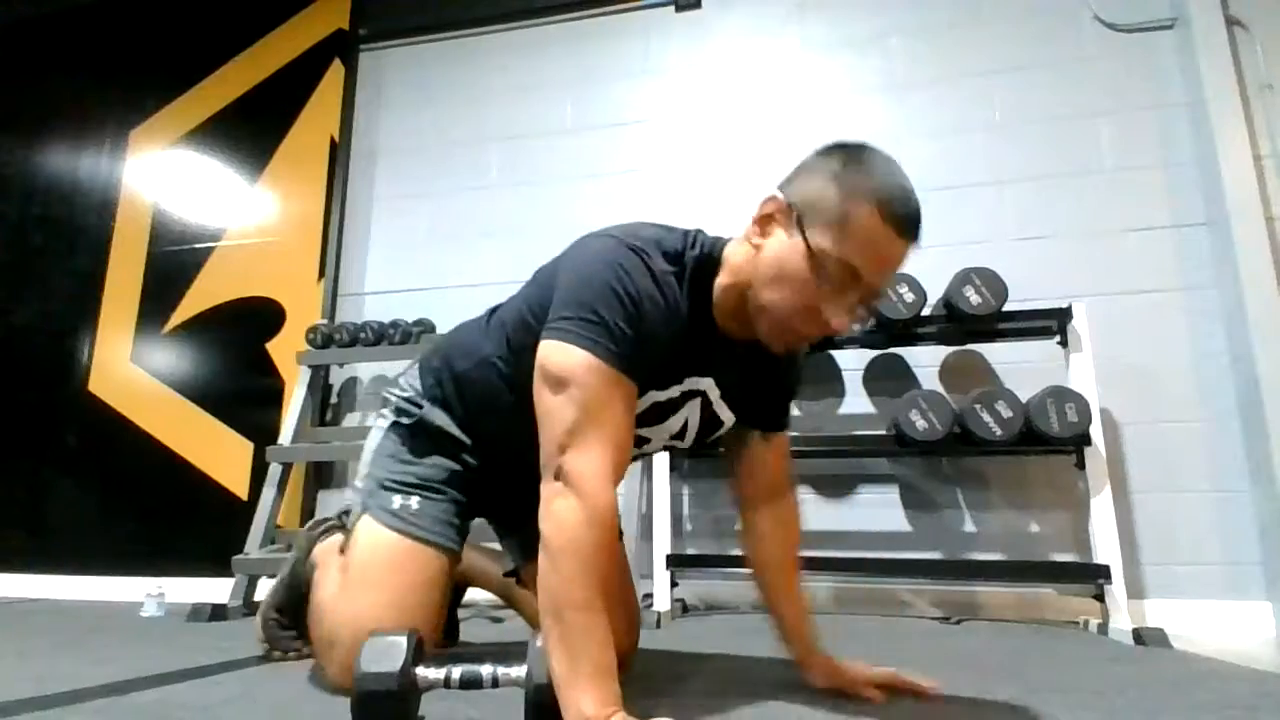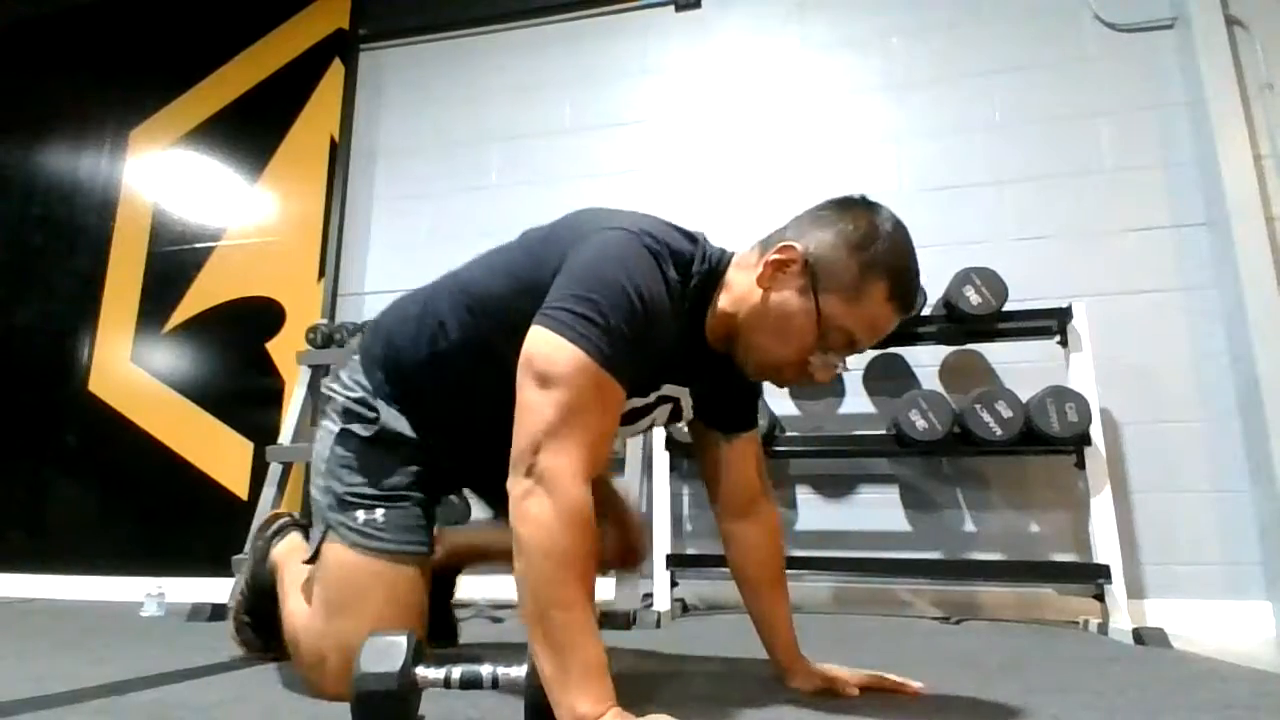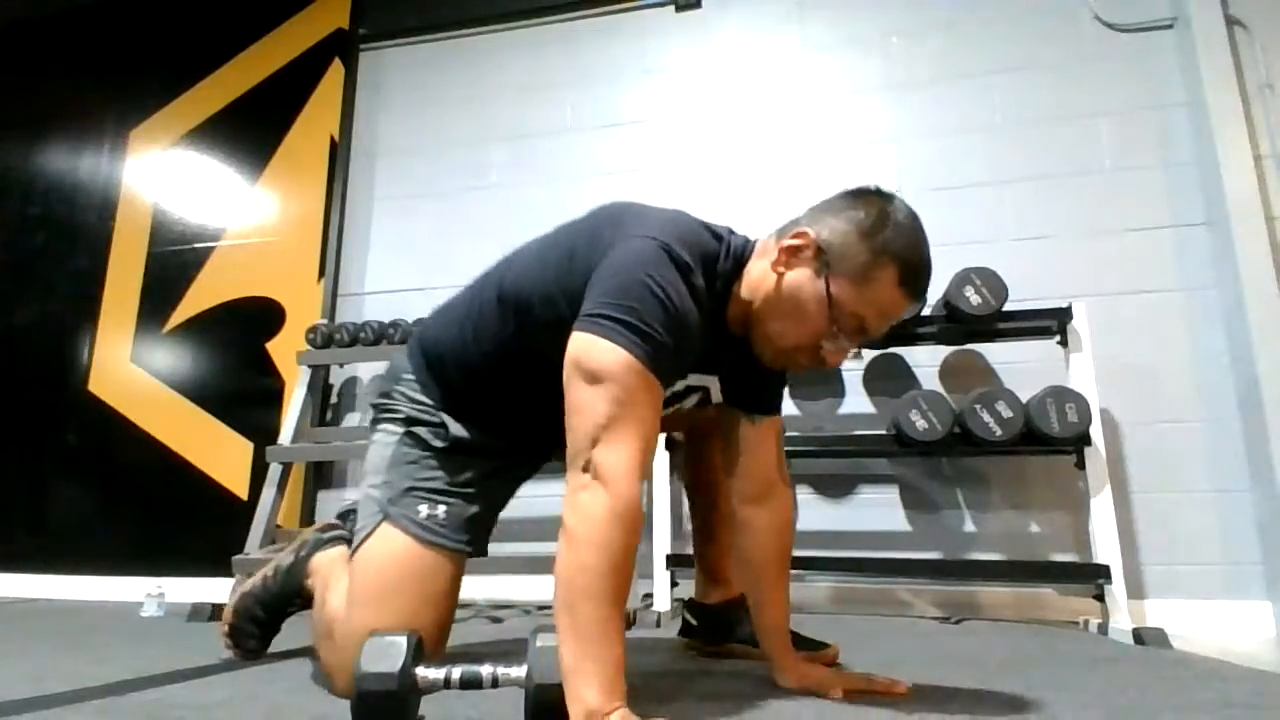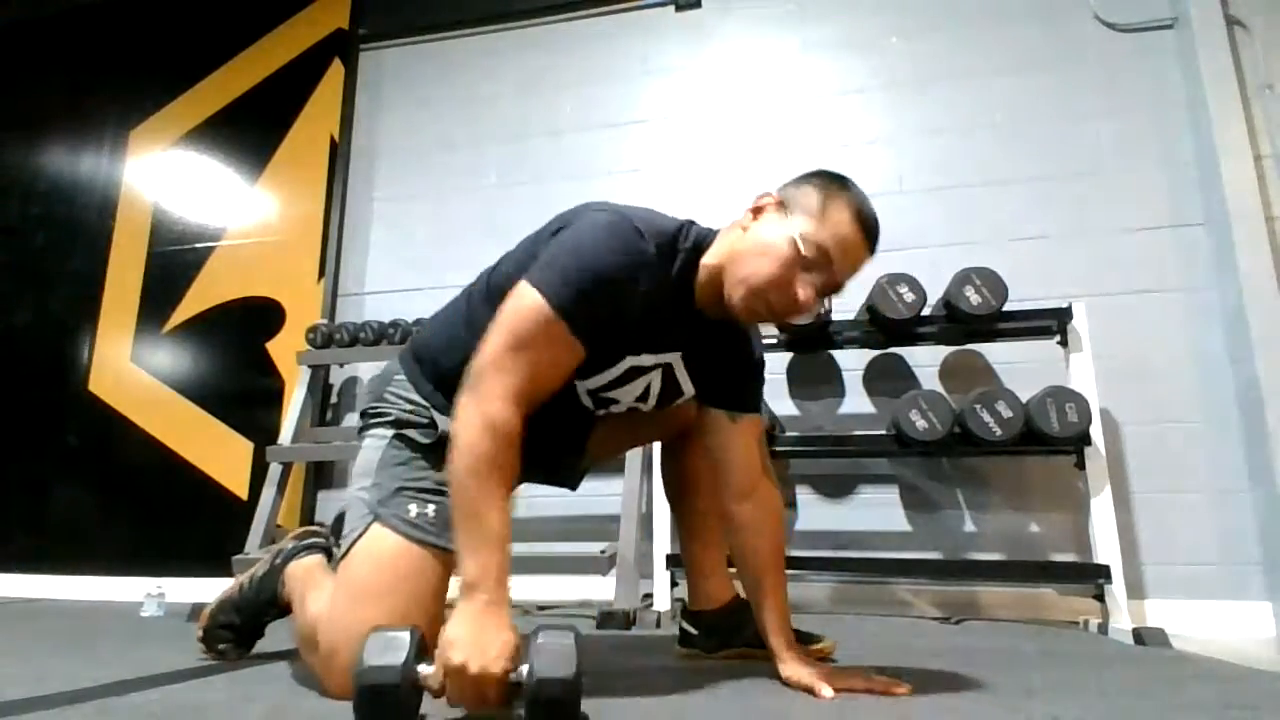
dt=0.5s
person 1, frame 1
left shoulder: (772, 354)
right shoulder: (626, 276)
left elbow: (766, 501)
right elbow: (577, 487)
left wrist: (810, 657)
left hip: (533, 464)
right hip: (441, 429)
left knee: (610, 644)
left ankle: (466, 569)
right ankle: (328, 557)
person 1, frame 2
left shoulder: (733, 354)
right shoulder: (631, 273)
left elbow: (745, 509)
right elbow: (546, 481)
left wrist: (794, 663)
left hip: (492, 424)
right hip: (392, 409)
left knee: (622, 546)
left ankle: (438, 557)
right ankle: (287, 554)
person 1, frame 3
left shoulder: (762, 327)
right shoulder: (659, 271)
left elbow: (760, 494)
right elbow: (603, 479)
left wrist: (783, 657)
left hip: (552, 403)
right hip: (447, 409)
left ankle: (718, 610)
right ankle: (323, 563)
person 1, frame 4
left shoulder: (731, 344)
right shoulder: (621, 251)
left elbow: (747, 488)
right elbow: (489, 405)
left wrist: (783, 648)
right wrist: (483, 599)
right hip: (434, 416)
right knee: (364, 665)
left ankle: (712, 614)
right ankle: (300, 570)
